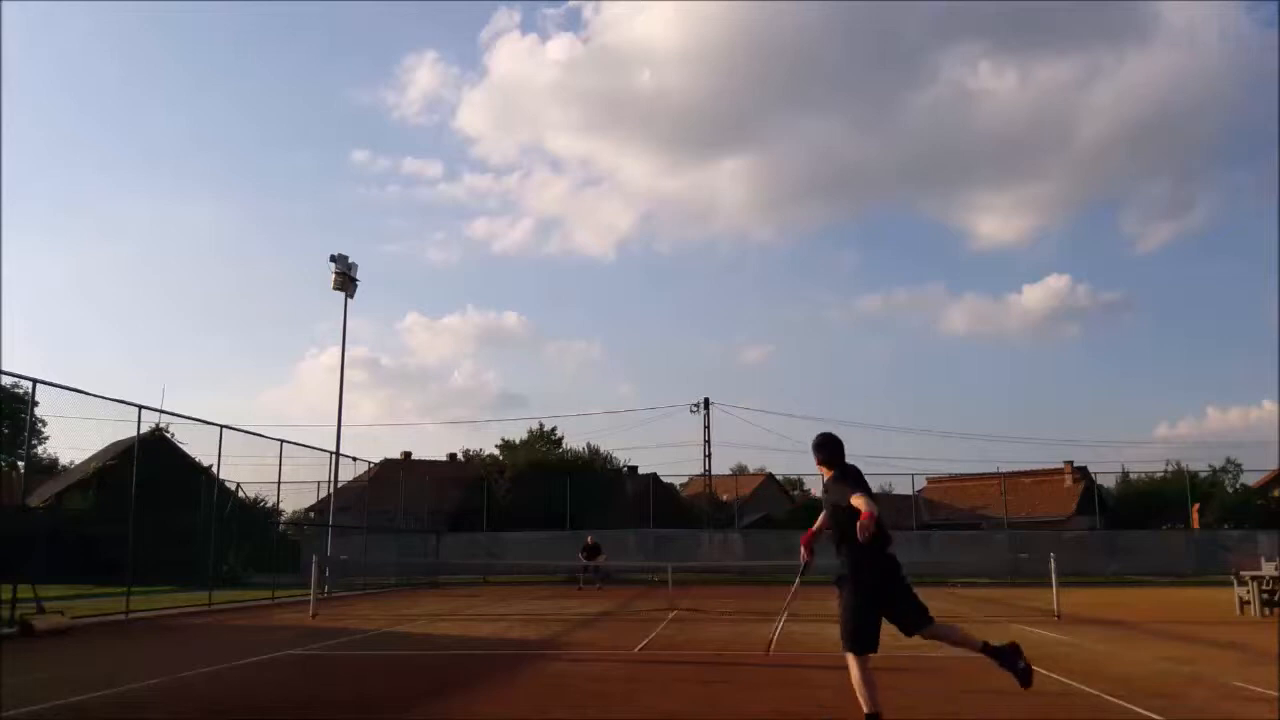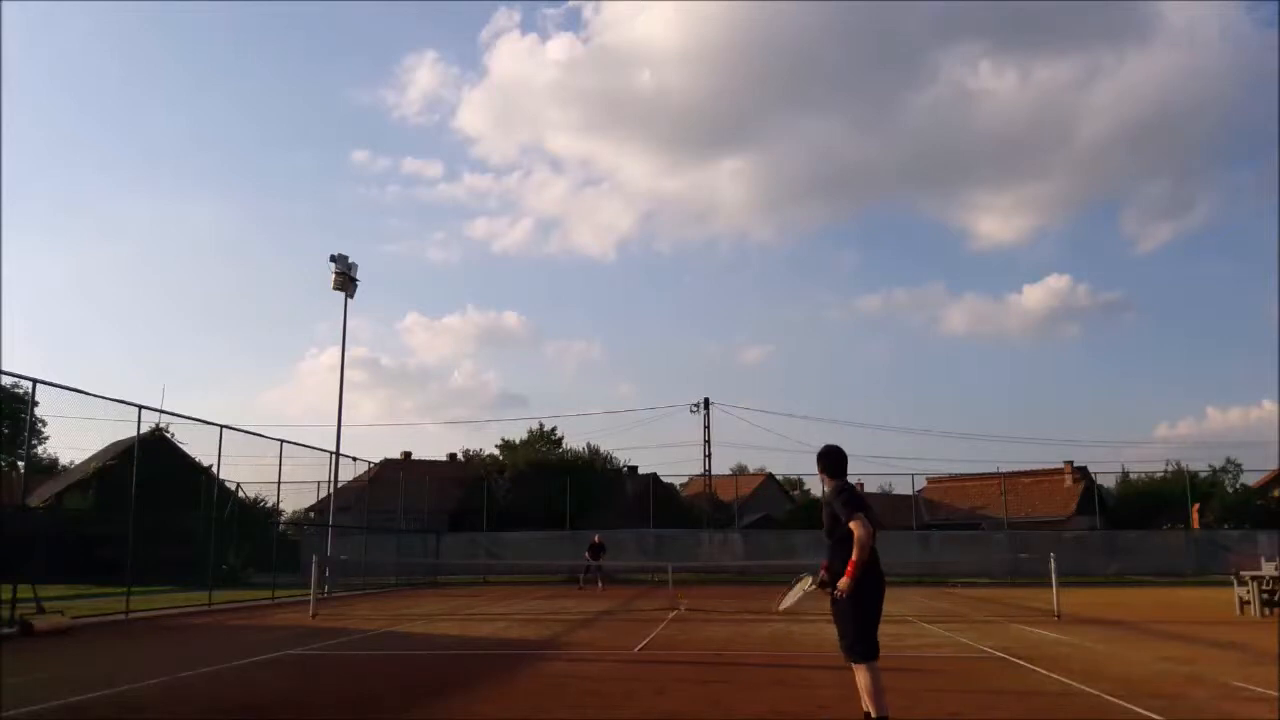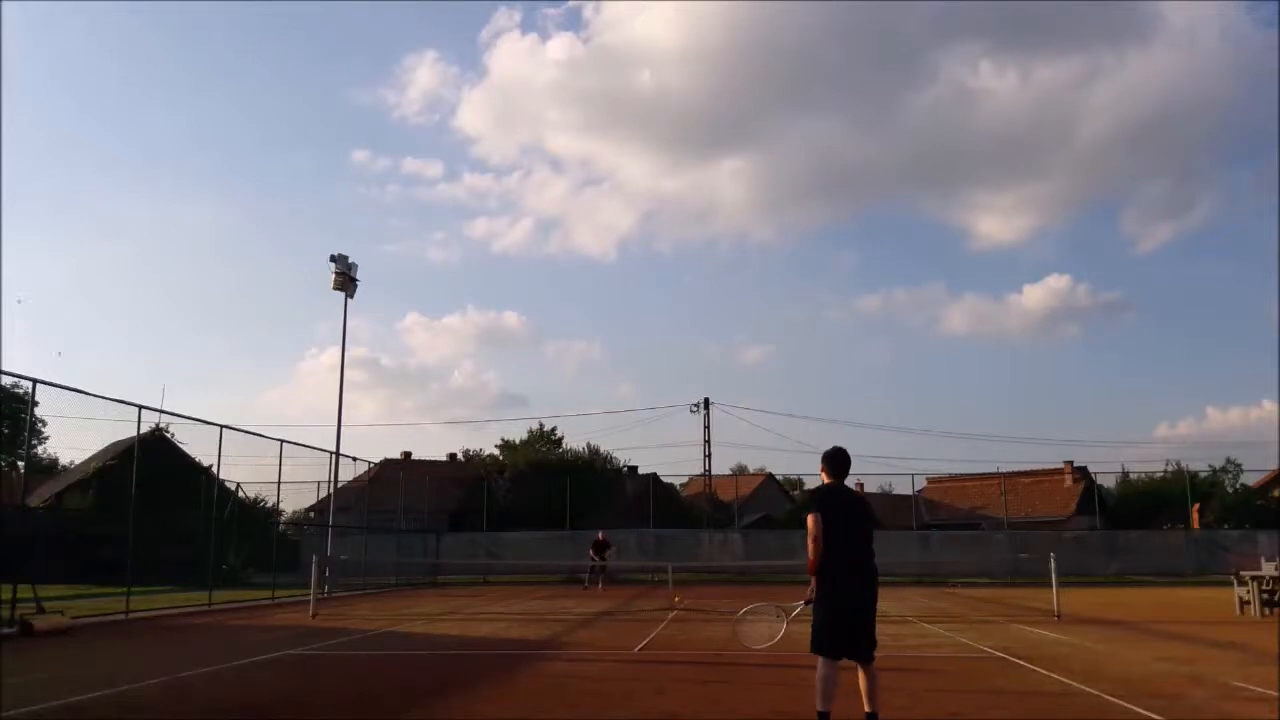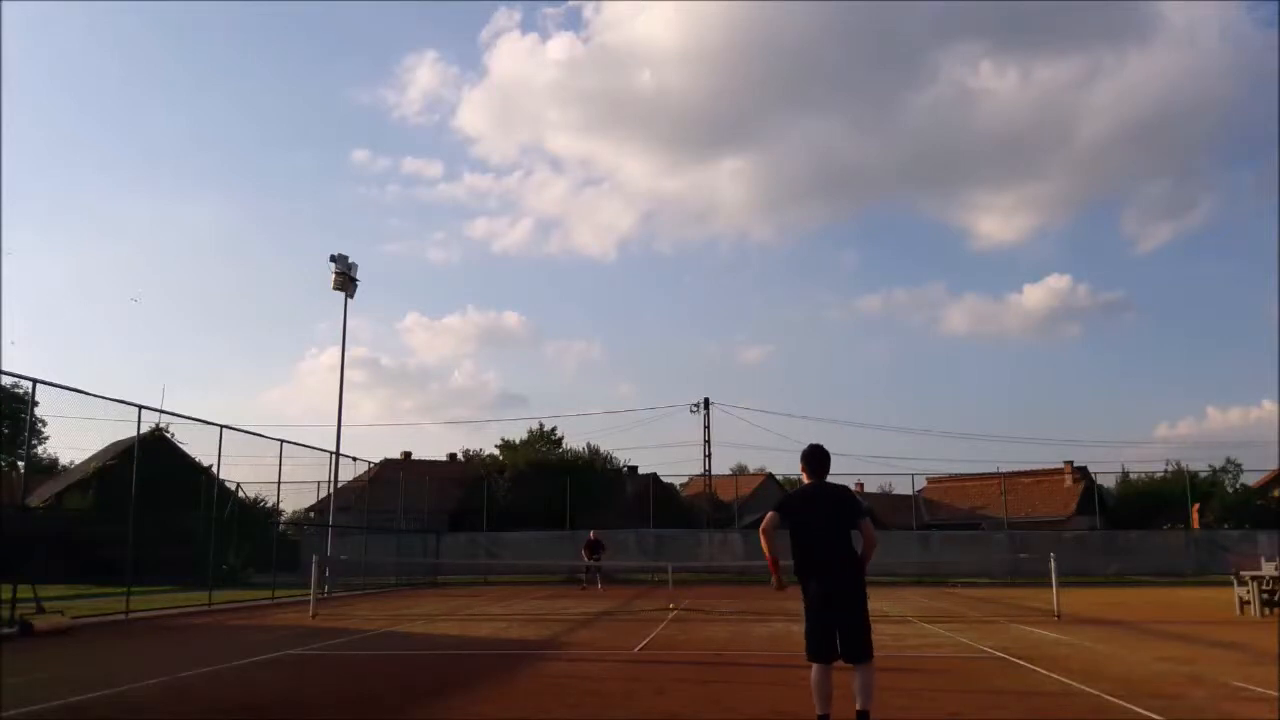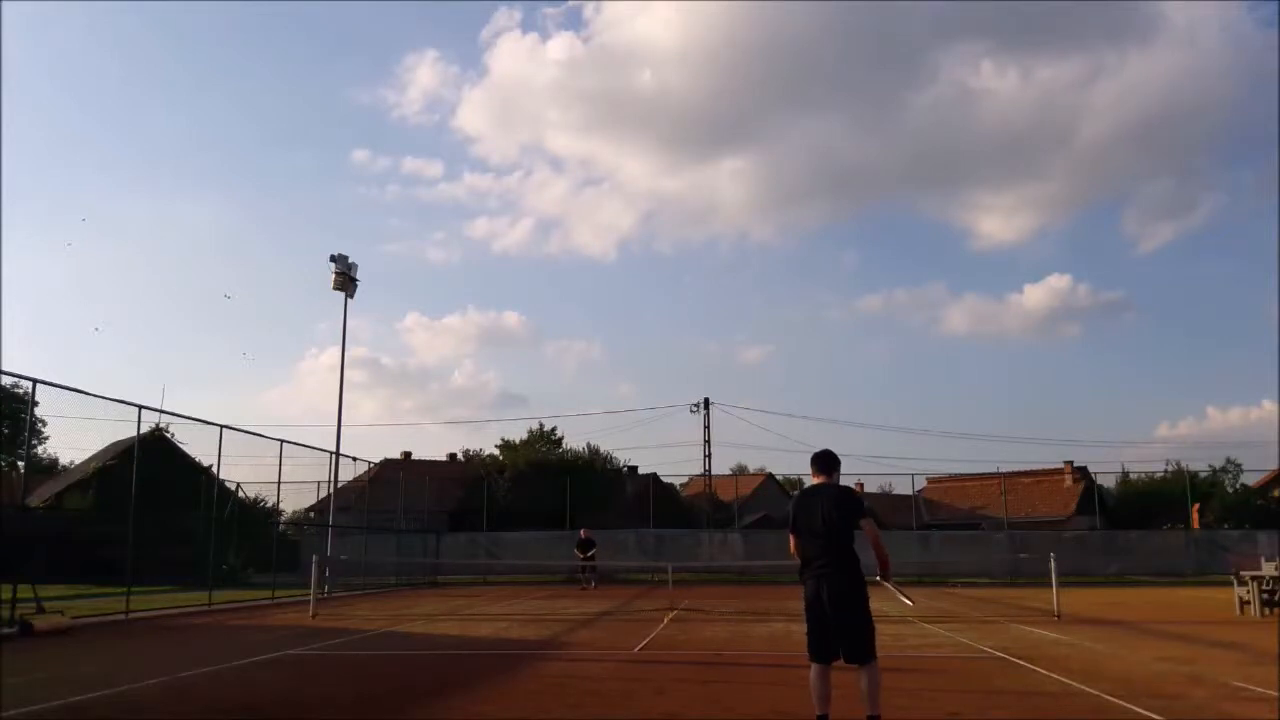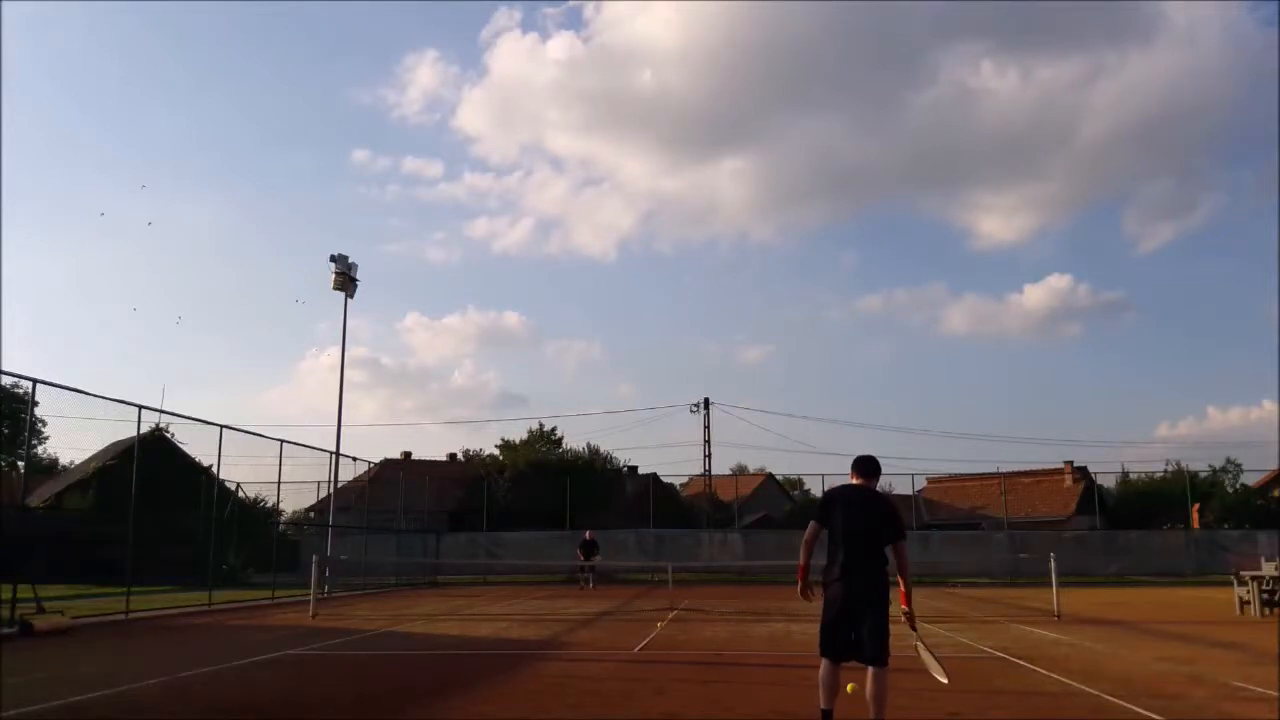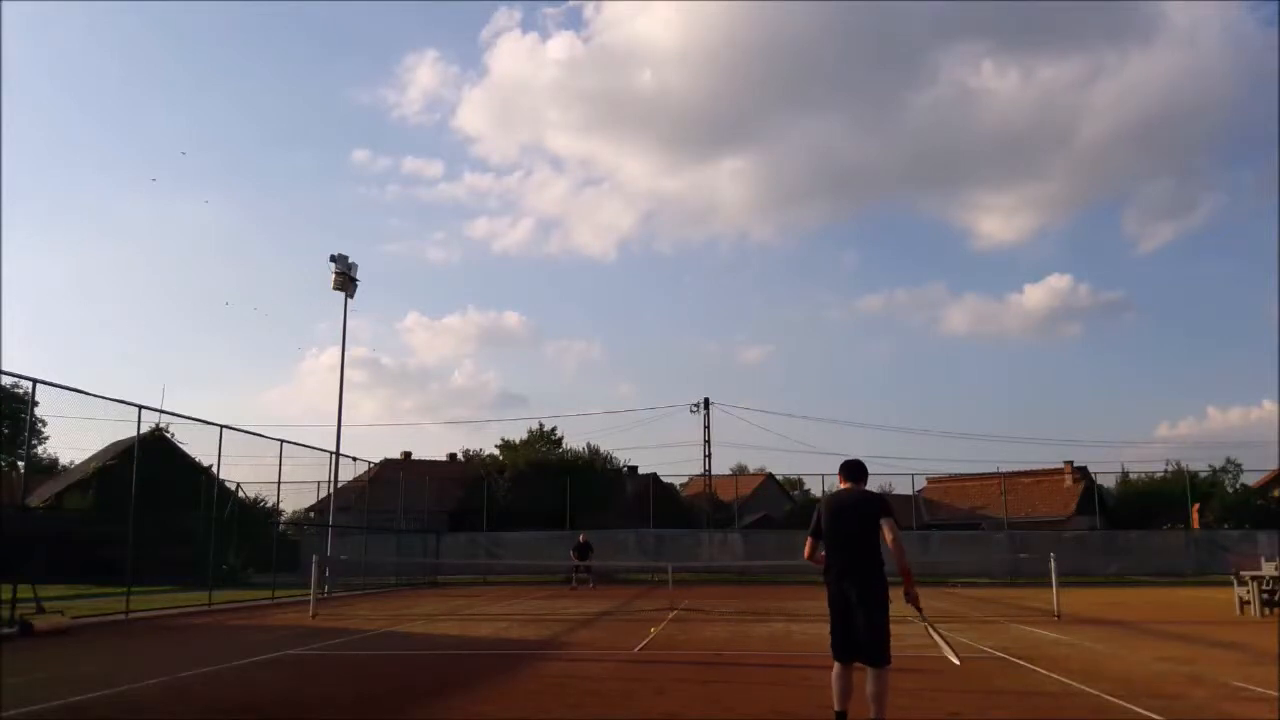
dt=0.5s
person 1, frame 1
left shoulder: (840, 483)
right shoulder: (848, 473)
left elbow: (864, 501)
left wrist: (867, 516)
right wrist: (810, 536)
left hip: (862, 577)
right hip: (884, 570)
left knee: (855, 654)
right knee: (926, 627)
right ankle: (1002, 654)
person 1, frame 2
left shoulder: (839, 494)
right shoulder: (843, 493)
left elbow: (864, 533)
left wrist: (850, 574)
right wrist: (828, 568)
left hip: (856, 587)
right hip: (864, 584)
left knee: (862, 659)
right knee: (862, 658)
person 1, frame 3
left shoulder: (818, 495)
right shoulder: (860, 500)
left elbow: (815, 534)
right elbow: (865, 543)
left wrist: (814, 573)
left hip: (834, 583)
right hip: (866, 582)
left knee: (827, 658)
right knee: (864, 658)
person 1, frame 4
left shoulder: (791, 500)
right shoulder: (845, 495)
left elbow: (765, 529)
right elbow: (871, 538)
left wrist: (775, 570)
left hip: (815, 586)
right hip: (849, 582)
left knee: (821, 661)
right knee: (862, 659)
person 1, frame 5
left shoulder: (799, 500)
right shoulder: (845, 495)
right elbow: (873, 535)
right wrist: (884, 566)
left hip: (813, 583)
right hip: (846, 581)
left knee: (820, 661)
right knee: (865, 659)
person 1, frame 6
left shoulder: (832, 496)
right shoulder: (886, 505)
left elbow: (808, 540)
right elbow: (901, 559)
left wrist: (803, 576)
right wrist: (906, 602)
left hip: (837, 583)
right hip: (874, 585)
left knee: (830, 658)
right knee: (876, 662)
person 1, frame 7
left shoulder: (826, 503)
right shoulder: (875, 500)
left elbow: (809, 553)
right elbow: (893, 538)
right wrist: (908, 582)
left hip: (837, 586)
right hip: (869, 583)
left knee: (842, 660)
right knee: (877, 662)
